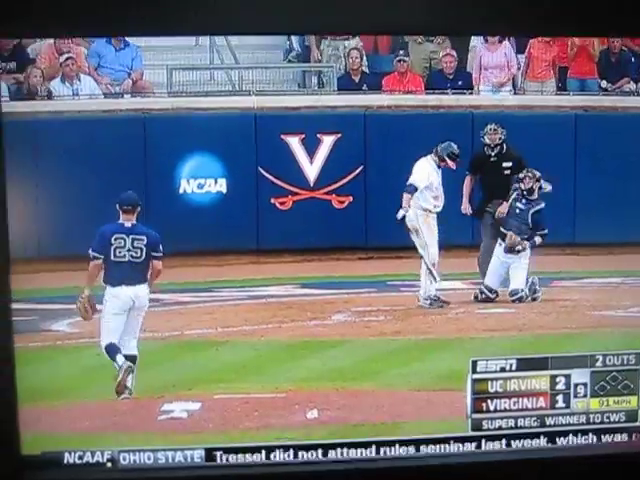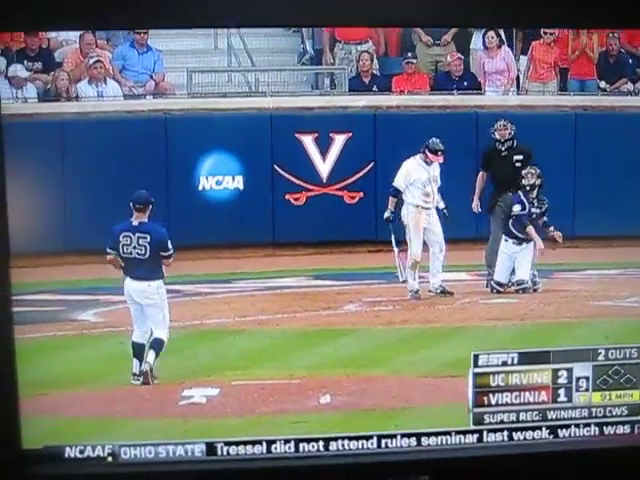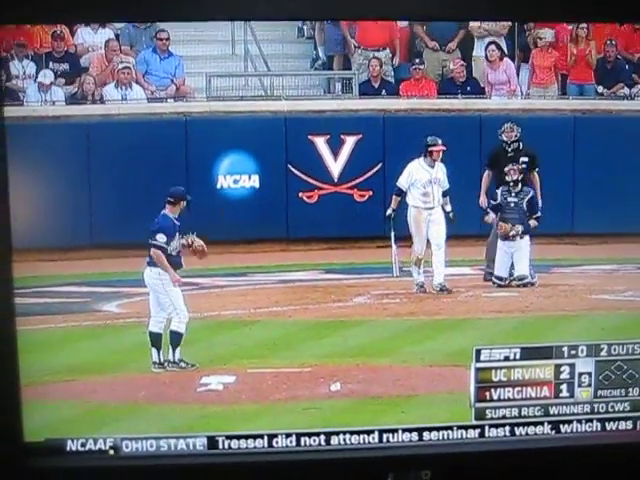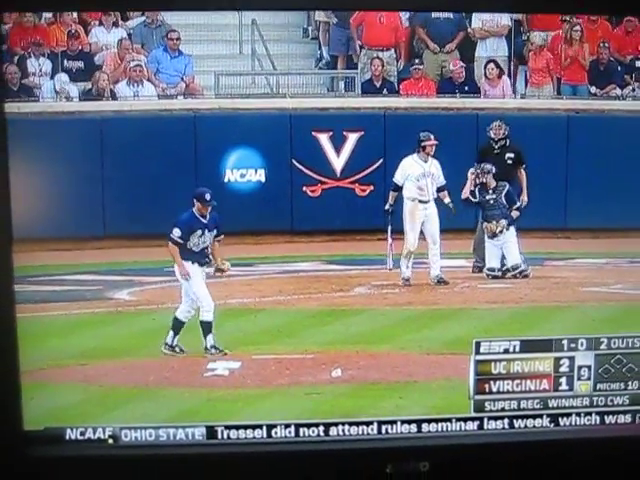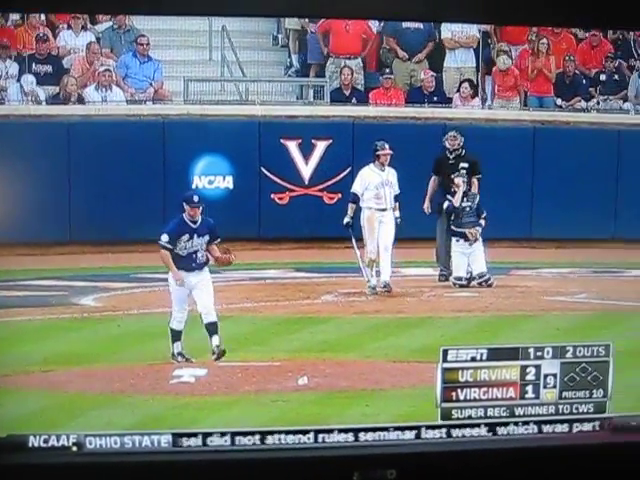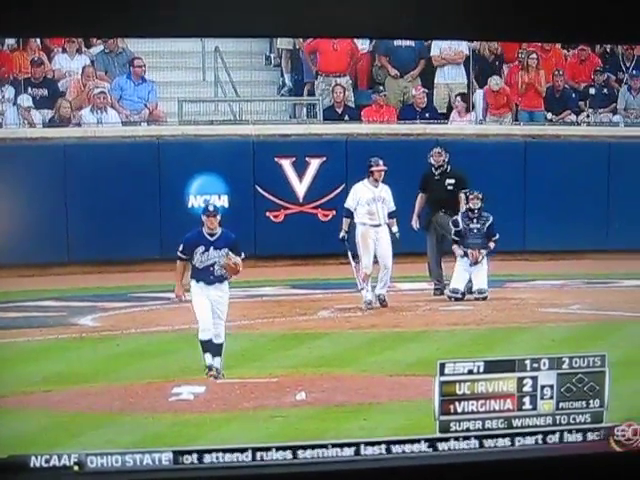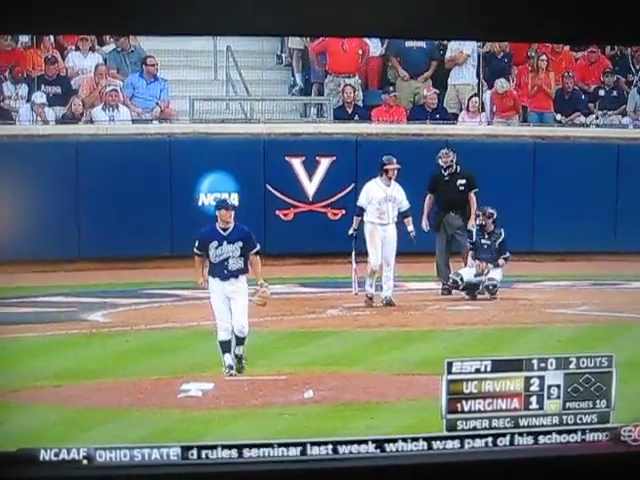
dt=0.5s
person 1, frame 1
left shoulder: (105, 232)
right shoulder: (150, 235)
left elbow: (95, 264)
right elbow: (158, 267)
left wrist: (88, 289)
right wrist: (150, 281)
left hip: (115, 292)
right hip: (140, 292)
left knee: (108, 338)
right knee: (130, 339)
left ankle: (121, 364)
right ankle: (127, 386)
person 1, frame 2
left shoulder: (119, 230)
right shoulder: (158, 232)
left elbow: (110, 258)
right elbow: (168, 261)
left hip: (130, 285)
right hip: (152, 287)
left knee: (140, 329)
right knee: (160, 330)
left ankle: (137, 372)
right ankle: (148, 363)
person 1, frame 3
left shoulder: (168, 220)
right shoulder: (166, 224)
right elbow: (155, 251)
left wrist: (186, 242)
right wrist: (171, 273)
left hip: (157, 275)
right hip: (161, 275)
left knee: (158, 317)
right knee: (180, 315)
left ankle: (157, 360)
right ankle: (174, 360)
person 1, frame 4
left shoulder: (213, 218)
right shoulder: (185, 220)
left elbow: (214, 242)
right elbow: (172, 244)
left wrist: (218, 261)
right wrist: (180, 266)
left hip: (201, 267)
right hip: (188, 268)
left knee: (188, 306)
right knee: (207, 305)
left ankle: (170, 343)
right ankle: (209, 345)
person 1, frame 5
left shoulder: (208, 224)
right shoulder: (174, 226)
right elbow: (164, 251)
left wrist: (220, 257)
right wrist: (174, 272)
left hip: (202, 274)
right hip: (180, 275)
left knee: (208, 309)
right knee: (179, 315)
left ankle: (216, 346)
right ankle: (176, 351)
person 1, frame 6
left shoulder: (229, 238)
right shoulder: (192, 238)
left elbow: (239, 260)
right elbow: (181, 261)
left wrist: (236, 267)
right wrist: (179, 285)
left hip: (221, 288)
right hip: (199, 287)
left knee: (218, 329)
right knee: (205, 326)
left ankle: (217, 365)
right ankle: (208, 363)
person 1, frame 7
left shoulder: (243, 232)
right shoulder: (206, 233)
left elbow: (253, 256)
right elbow: (199, 256)
left wrist: (259, 280)
right wrist: (201, 276)
left hip: (238, 283)
right hip: (217, 284)
left knee: (241, 325)
right knee: (223, 326)
left ankle: (239, 354)
right ankle: (228, 363)
person 2, frame 1
left shoulder: (436, 167)
right shoulder: (424, 166)
right elbow: (411, 188)
left wrist: (440, 207)
right wrist: (404, 209)
left hip: (429, 215)
right hip: (419, 214)
left knee: (433, 255)
right knee: (430, 254)
left ankle: (431, 294)
right ankle: (425, 296)
person 2, frame 2
left shoulder: (435, 166)
right shoulder: (410, 165)
right elbow: (396, 189)
left wrist: (442, 207)
right wrist: (389, 211)
left hip: (430, 212)
right hip: (413, 212)
left knee: (438, 247)
right knee: (415, 251)
left ankle: (436, 285)
right ankle: (413, 288)
person 2, frame 3
left shoulder: (441, 168)
right shoulder: (414, 167)
right elbow: (400, 189)
left wrist: (449, 209)
right wrist: (392, 209)
left hip: (436, 212)
right hip: (417, 212)
left knee: (439, 246)
right knee: (419, 249)
left ankle: (439, 283)
right ankle: (419, 282)
person 2, frame 4
left shoulder: (435, 164)
right shoulder: (408, 162)
left elbow: (440, 186)
right elbow: (396, 185)
left wrist: (448, 202)
right wrist: (390, 204)
left hip: (430, 206)
right hip: (412, 206)
left knee: (435, 241)
right knee: (411, 242)
left ankle: (436, 275)
right ankle: (405, 275)
person 2, frame 5
left shoulder: (392, 173)
right shoulder: (365, 172)
right elbow: (355, 195)
left wrist: (397, 214)
right wrist: (349, 216)
left hip: (387, 214)
right hip: (370, 214)
left knee: (386, 247)
right knee: (371, 250)
left ankle: (385, 281)
right ankle: (371, 283)
person 2, frame 6
left shoulder: (386, 189)
right shoulder: (358, 188)
left elbow: (390, 212)
right elbow: (348, 211)
left wrist: (395, 230)
right wrist: (344, 230)
left hip: (383, 230)
right hip: (365, 230)
left knee: (386, 264)
right knee: (366, 266)
left ankle: (380, 293)
right ankle: (367, 299)
person 2, frame 7
left shoulder: (397, 188)
right shoulder: (371, 186)
left elbow: (405, 209)
right elbow: (360, 208)
left wrist: (410, 228)
right wrist: (354, 228)
left hip: (390, 228)
right hip: (373, 228)
left knee: (389, 263)
right knee: (374, 262)
left ankle: (387, 296)
right ankle: (369, 293)
person 3, frame 1
left shoulder: (514, 157)
right shoulder: (479, 157)
right elbow: (470, 178)
left wrist: (508, 203)
right wrist: (465, 200)
right hip: (489, 205)
right knee: (488, 246)
person 3, frame 2
left shoulder: (523, 152)
right shoulder: (490, 153)
right elbow: (483, 175)
right wrist: (476, 198)
right hip: (499, 198)
right knee: (496, 237)
right ankle: (492, 275)
person 3, frame 3
left shoulder: (528, 153)
right shoulder: (496, 153)
left elbow: (534, 175)
right elbow: (488, 174)
left wrist: (538, 196)
right wrist: (482, 194)
right knee: (497, 232)
right ankle: (490, 268)
person 3, frame 4
left shoulder: (514, 150)
right shoulder: (485, 150)
left elbow: (520, 171)
left wrist: (524, 192)
right knee: (483, 227)
right ankle: (479, 261)
person 3, frame 5
left shoulder: (470, 160)
right shoulder: (440, 160)
left elbow: (474, 182)
right elbow: (435, 179)
right wrist: (427, 199)
right hip: (444, 202)
right knee: (442, 237)
right ankle: (444, 270)
person 3, frame 6
left shoulder: (456, 176)
right shoulder: (427, 176)
left elbow: (462, 197)
right elbow: (422, 196)
right wrist: (415, 215)
left hip: (451, 217)
right hip: (433, 217)
right knee: (433, 253)
right ankle: (438, 284)
person 3, frame 7
left shoulder: (466, 176)
right shoulder: (436, 178)
left elbow: (472, 197)
right elbow: (430, 197)
left wrist: (472, 218)
right wrist: (425, 217)
left hip: (461, 218)
right hip: (442, 218)
left knee: (469, 250)
right knee: (442, 253)
right ankle: (446, 284)
person 4, frame 1
left shoulder: (539, 206)
right shoulder: (517, 194)
left elbow: (540, 237)
left wrist: (527, 245)
left hip: (520, 253)
right hip: (502, 248)
left knee: (516, 296)
left ankle: (532, 286)
person 4, frame 2
left shoulder: (542, 201)
right shoulder: (518, 197)
right elbow: (523, 221)
left wrist: (552, 232)
right wrist: (537, 240)
left hip: (527, 246)
right hip: (508, 243)
left knee: (522, 287)
right knee: (497, 288)
left ankle: (532, 277)
person 4, frame 3
left shoulder: (528, 194)
right shoulder: (500, 193)
left elbow: (536, 220)
right elbow: (488, 217)
left wrist: (521, 228)
right wrist: (490, 217)
left hip: (521, 240)
right hip: (504, 240)
left knee: (523, 281)
right knee: (499, 282)
left ankle: (527, 271)
person 4, frame 4
left shoulder: (504, 188)
right shoulder: (479, 191)
left elbow: (517, 210)
right elbow: (464, 197)
left wrist: (506, 221)
right wrist: (470, 180)
left hip: (507, 232)
right hip: (490, 235)
left knee: (517, 271)
right knee: (491, 273)
left ankle: (522, 267)
right ankle: (504, 266)
person 4, frame 5
left shoulder: (474, 198)
right shoulder: (450, 200)
left elbow: (483, 218)
right elbow: (454, 207)
left wrist: (479, 228)
right wrist: (460, 189)
left hip: (475, 241)
right hip: (458, 243)
left knee: (482, 279)
right knee: (459, 282)
left ankle: (473, 271)
right ankle: (467, 272)
person 4, frame 6
left shoulder: (487, 219)
right shoulder: (459, 219)
left elbow: (494, 240)
right elbow: (454, 242)
left wrist: (485, 251)
right wrist: (457, 251)
left hip: (480, 261)
right hip: (463, 259)
left knee: (481, 295)
right knee: (453, 295)
left ankle: (477, 284)
right ankle: (464, 285)
person 4, frame 7
left shoulder: (499, 235)
right shoulder: (475, 232)
left elbow: (505, 259)
left wrist: (491, 266)
right wrist: (470, 258)
left hip: (494, 269)
right hip: (477, 268)
left knee: (491, 285)
right knee: (455, 279)
left ankle: (492, 292)
right ankle: (473, 288)
